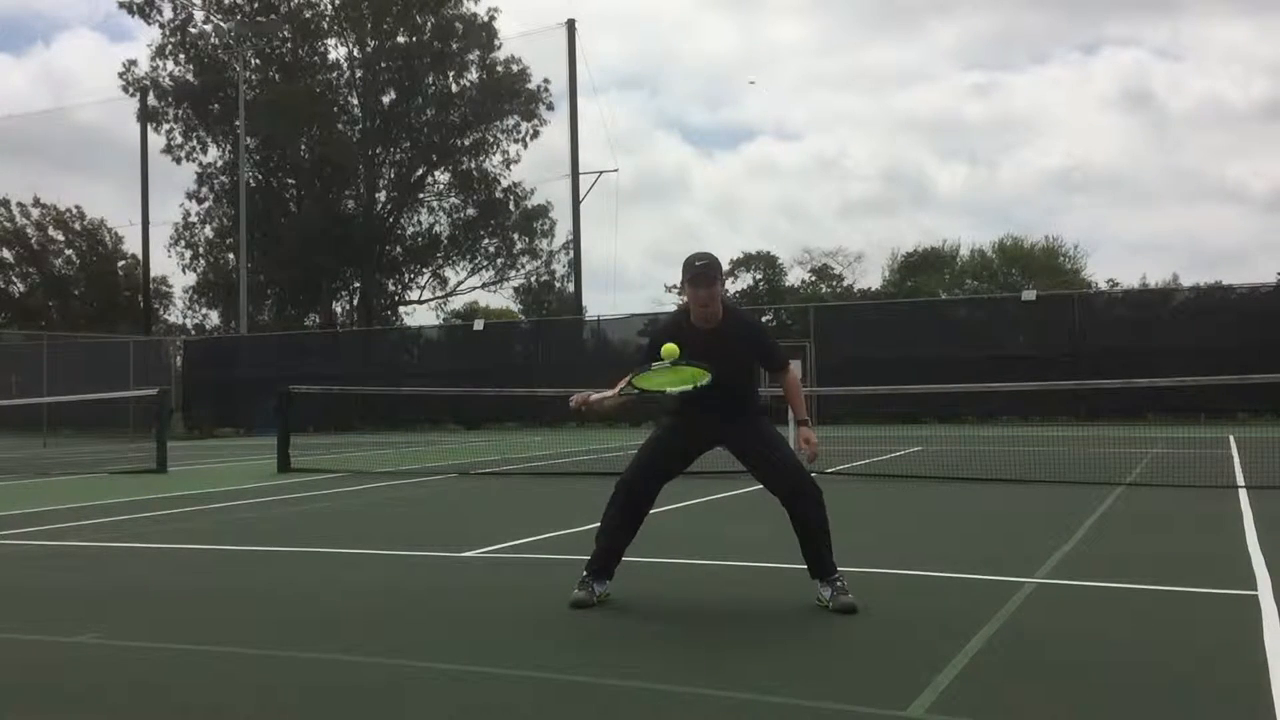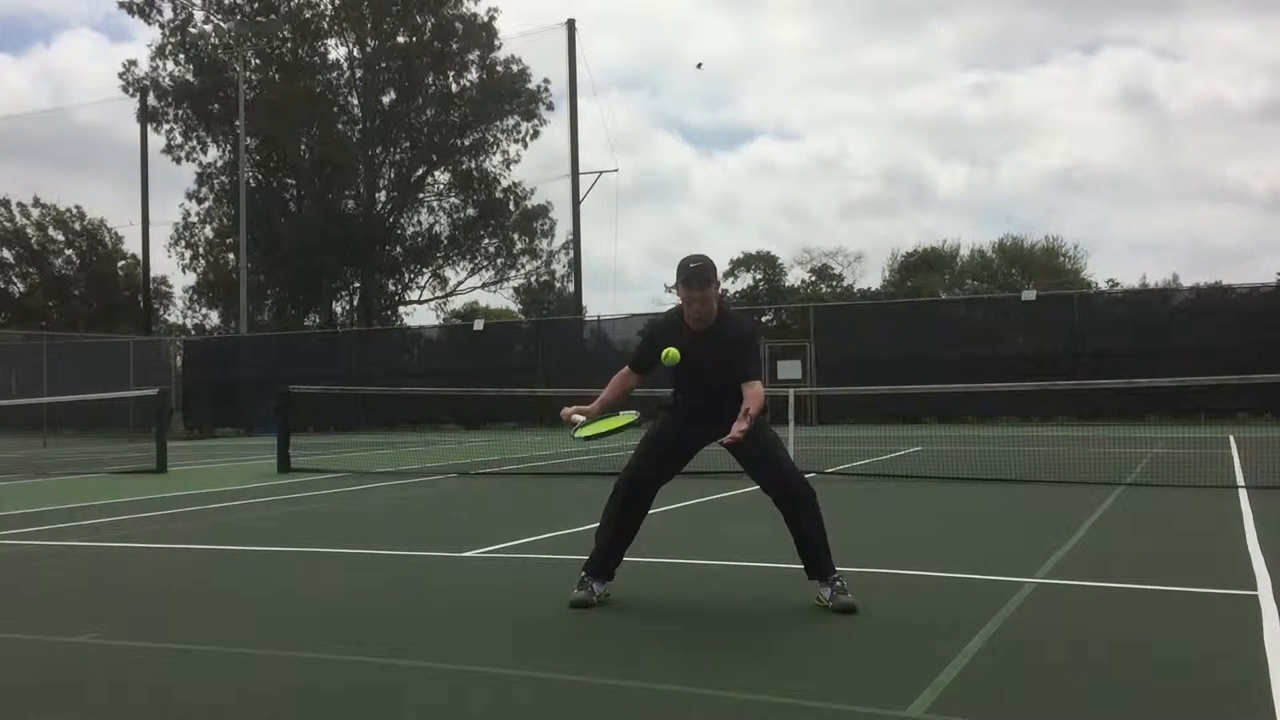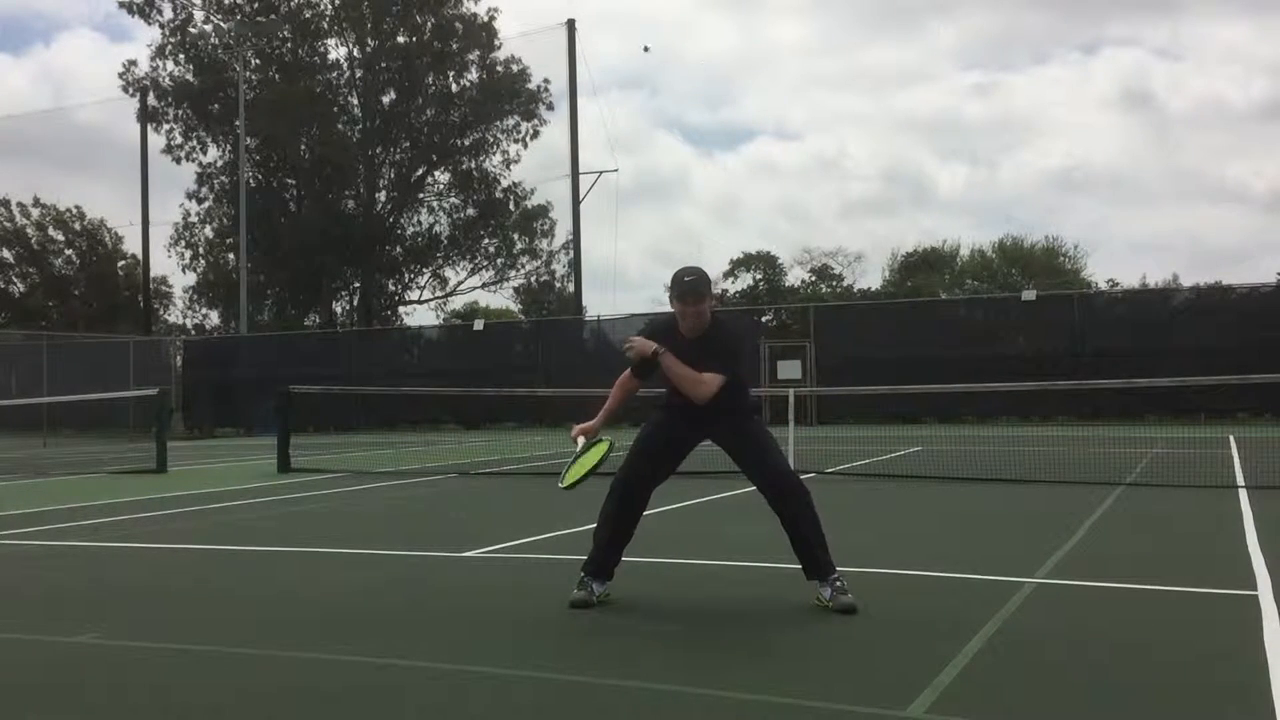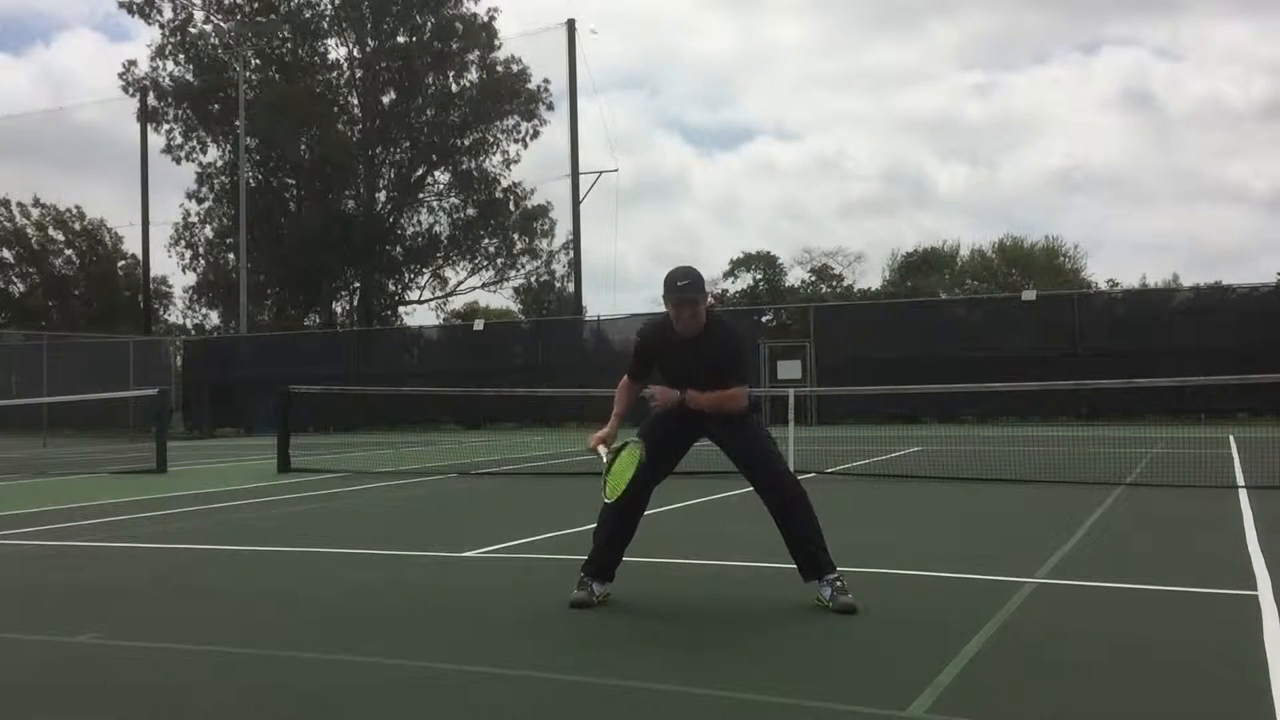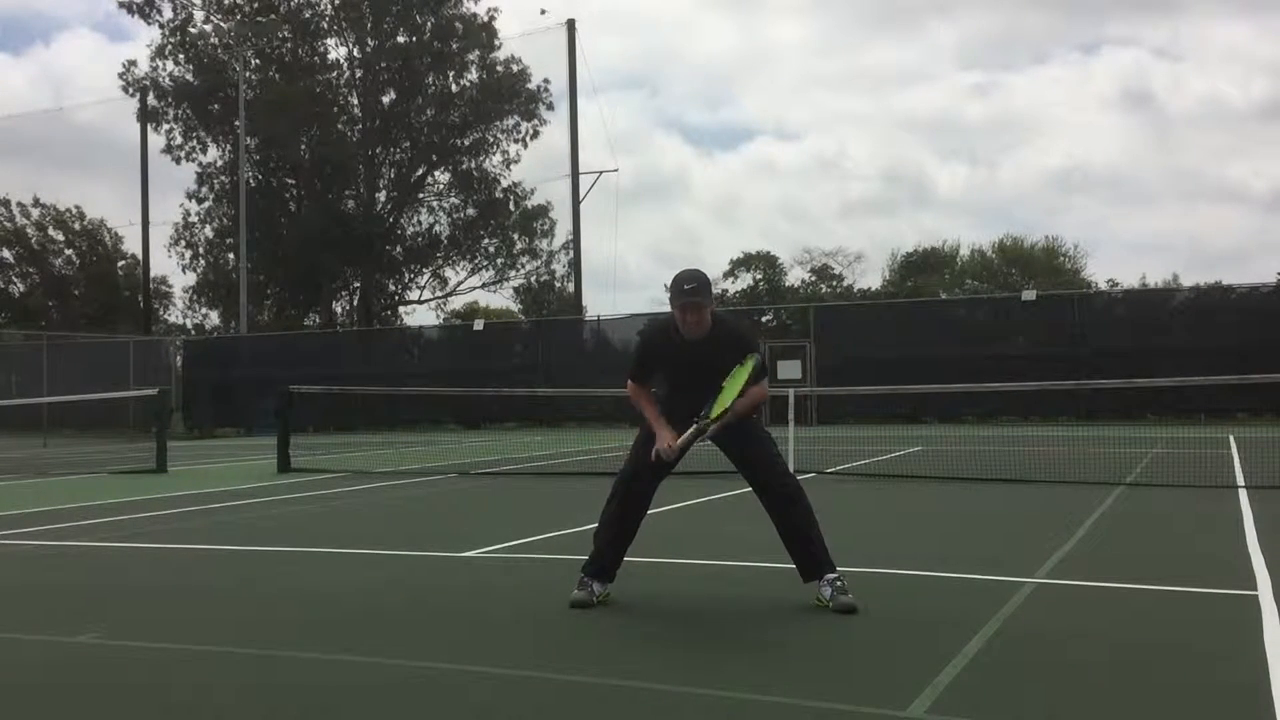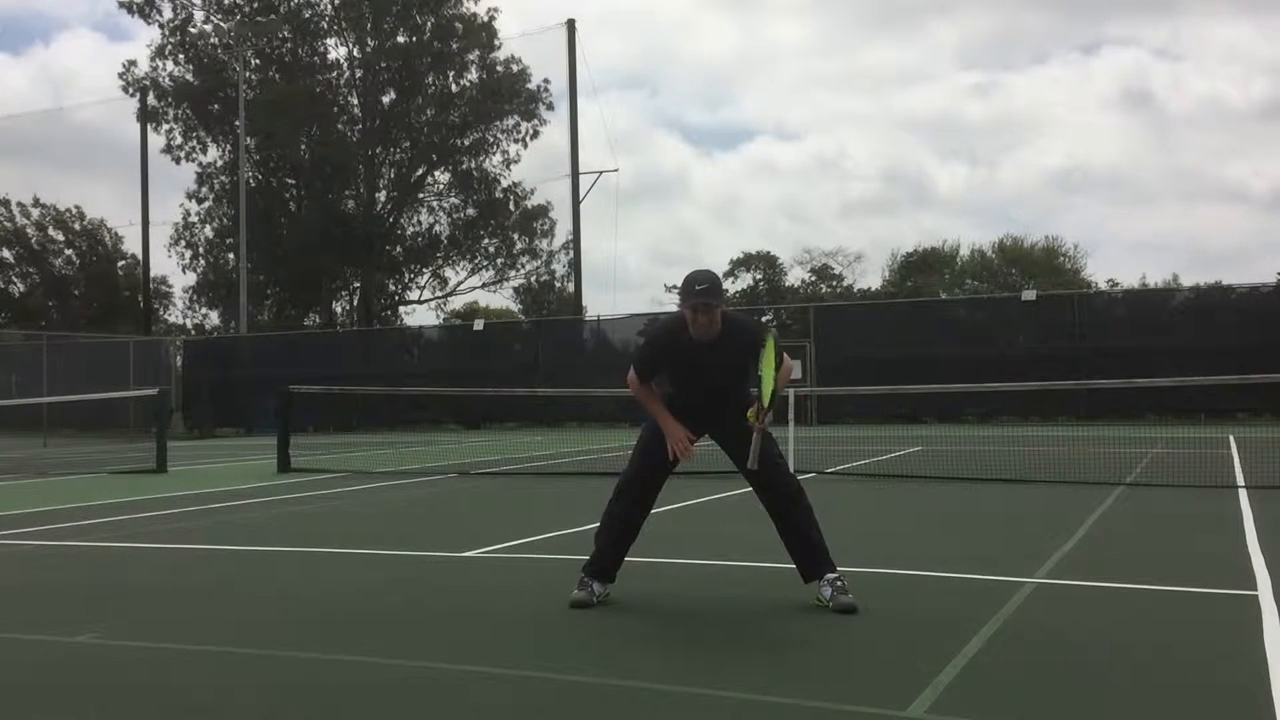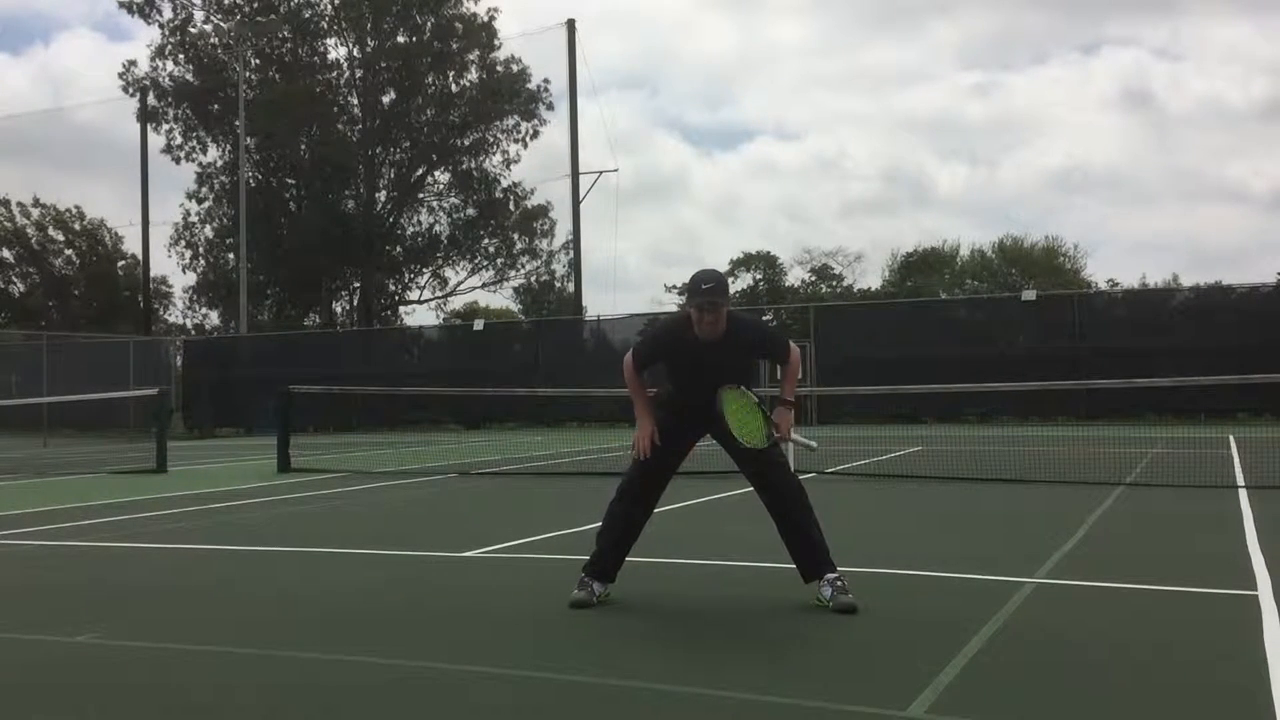
dt=0.2s
person 1, frame 1
left shoulder: (747, 327)
right shoulder: (669, 332)
left elbow: (785, 373)
left wrist: (803, 423)
right wrist: (603, 400)
left hip: (745, 418)
right hip: (688, 418)
left knee: (801, 488)
right knee: (633, 484)
left ankle: (828, 579)
right ankle: (596, 576)
person 1, frame 2
left shoulder: (740, 329)
right shoulder: (663, 329)
left elbow: (753, 387)
right elbow: (632, 373)
left wrist: (746, 421)
right wrist: (595, 408)
left hip: (737, 416)
right hip: (684, 415)
left knee: (793, 487)
right knee: (632, 484)
left ankle: (827, 579)
right ankle: (596, 576)
person 1, frame 3
left shoulder: (730, 336)
right shoulder: (657, 331)
left elbow: (703, 392)
right elbow: (633, 376)
left wrist: (658, 353)
right wrist: (598, 421)
left hip: (733, 414)
right hip: (678, 414)
left knee: (786, 486)
right knee: (628, 484)
left ankle: (826, 578)
right ankle: (595, 576)
person 1, frame 4
left shoulder: (727, 336)
right shoulder: (651, 335)
left elbow: (738, 399)
right elbow: (631, 381)
left wrist: (681, 396)
right wrist: (612, 425)
left hip: (729, 413)
right hip: (674, 413)
left knee: (782, 486)
right knee: (629, 483)
left ankle: (826, 578)
right ankle: (595, 576)
person 1, frame 5
left shoulder: (735, 335)
right shoulder: (654, 337)
left elbow: (760, 387)
right elbow: (637, 386)
left wrist: (725, 415)
right wrist: (661, 429)
left hip: (734, 413)
right hip: (675, 411)
left knee: (781, 487)
right knee: (630, 485)
left ankle: (826, 577)
right ankle: (595, 576)
person 1, frame 6
left shoulder: (745, 331)
right shoulder: (663, 336)
left elbow: (783, 363)
right elbow: (637, 381)
right wrist: (670, 424)
left hip: (733, 411)
right hip: (676, 414)
left knee: (782, 488)
right knee: (633, 487)
left ankle: (826, 577)
right ankle: (596, 577)
person 1, frame 7
left shoulder: (749, 330)
right shoulder: (668, 333)
left elbow: (791, 354)
right elbow: (631, 364)
left wrist: (785, 405)
right wrist: (643, 418)
right hip: (678, 413)
left knee: (784, 488)
right knee: (636, 488)
left ankle: (826, 578)
right ankle: (596, 577)
